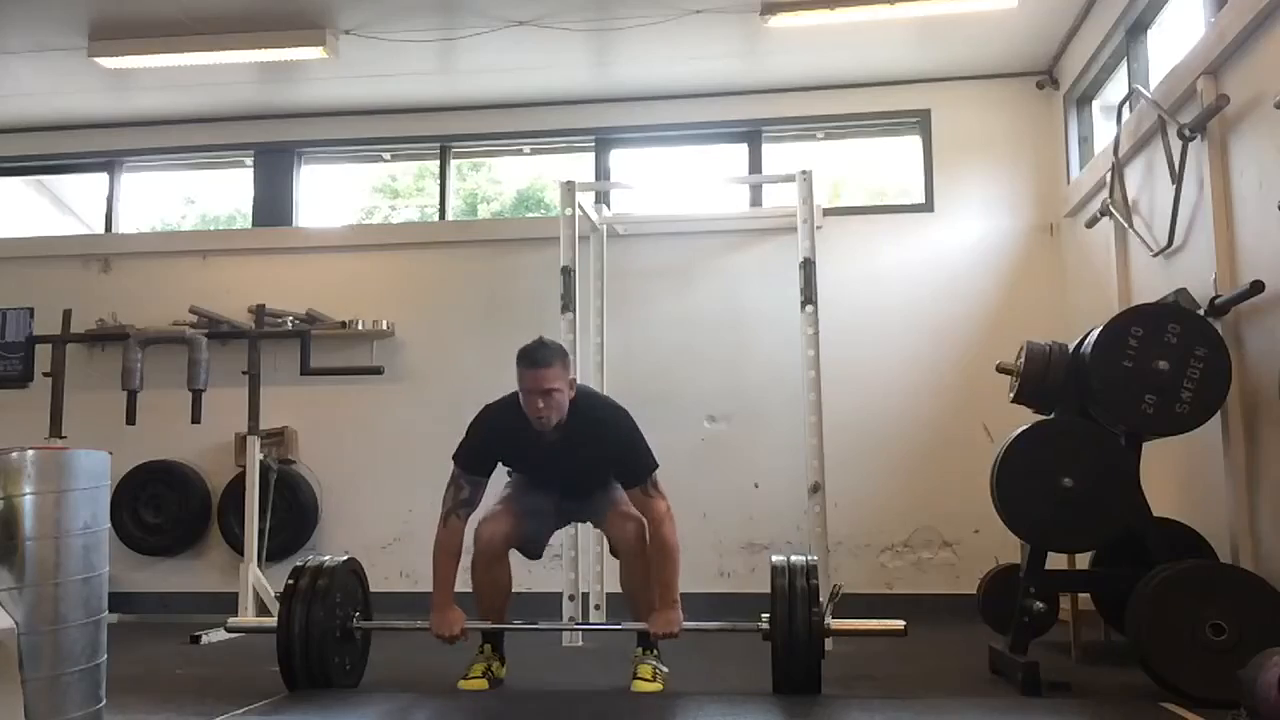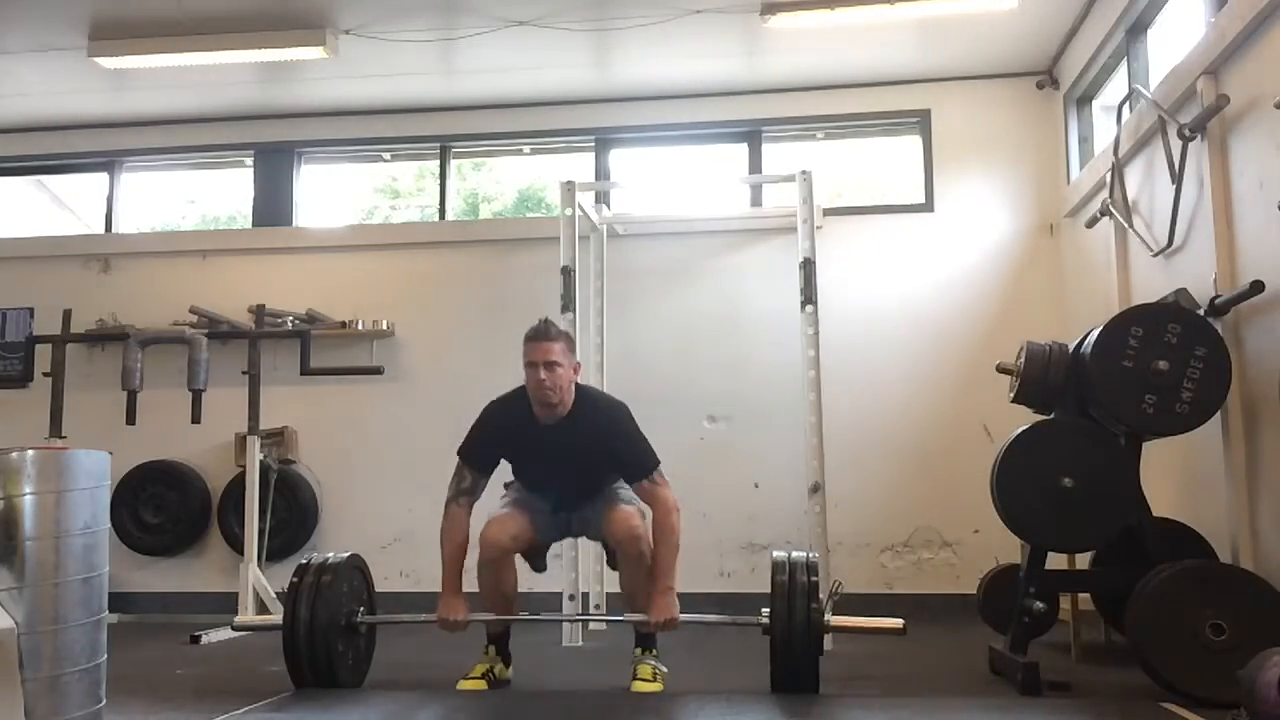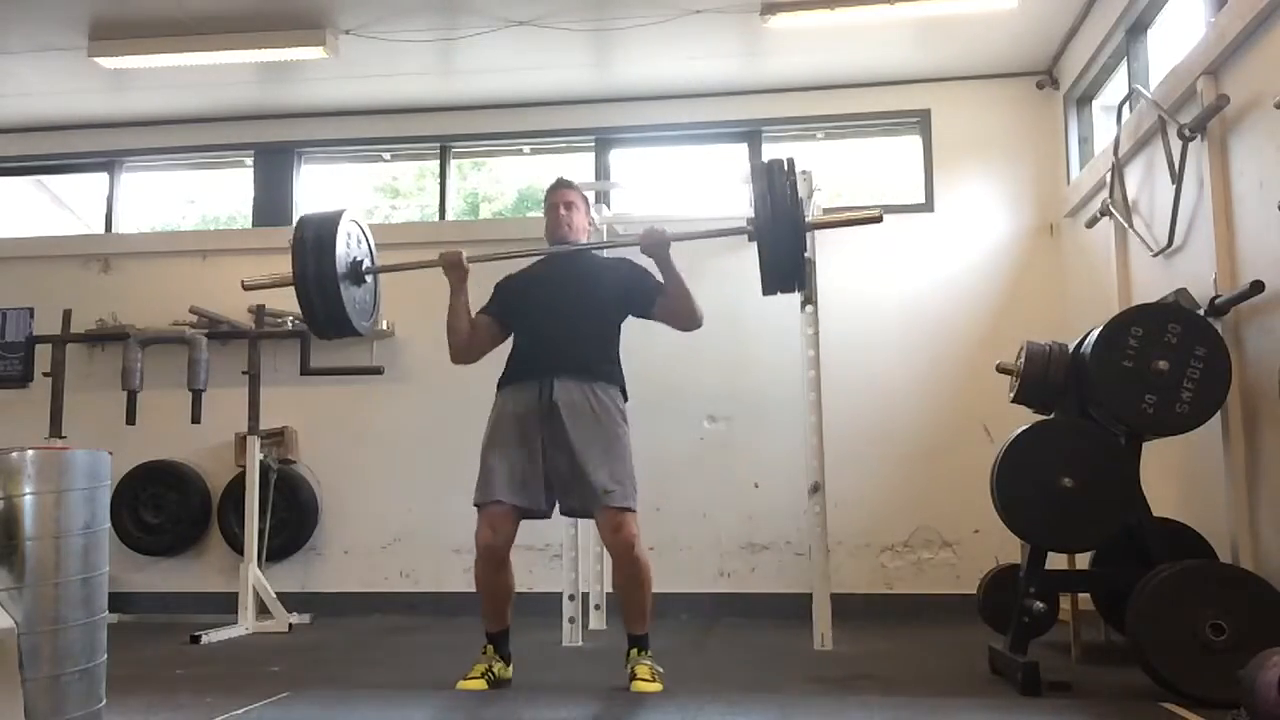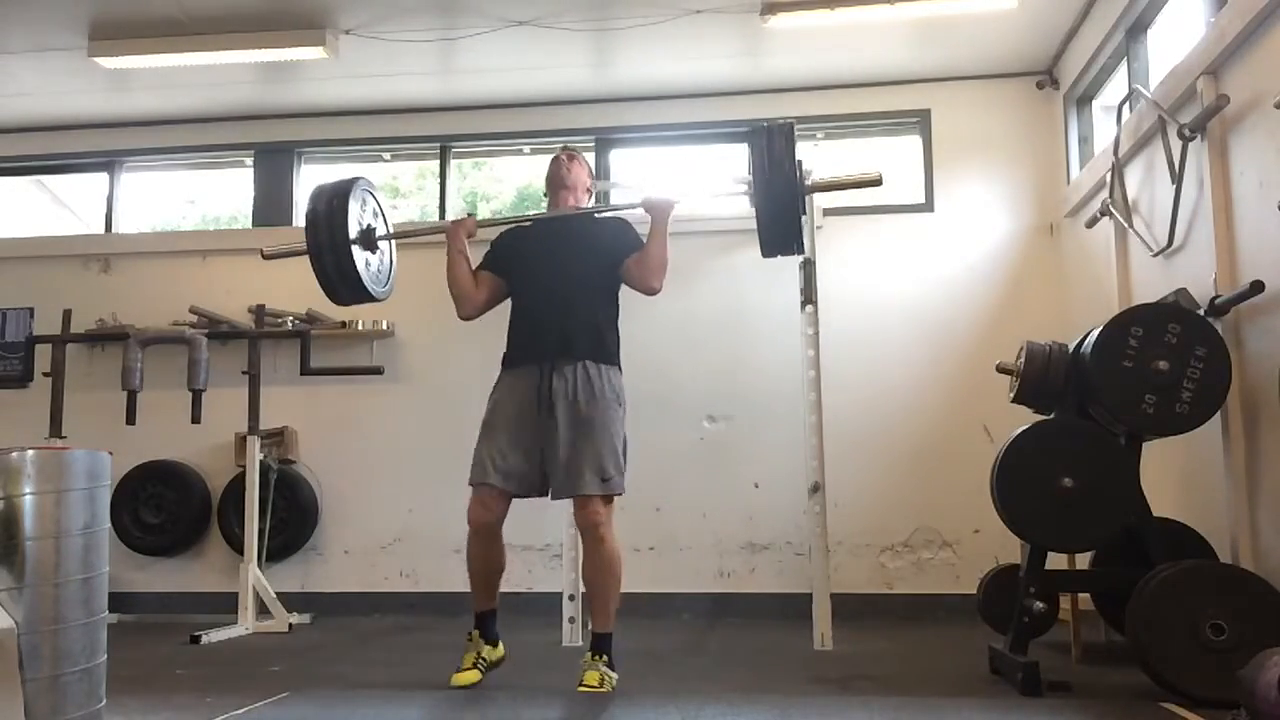
dt=1s
person 1, frame 1
left shoulder: (608, 421)
right shoulder: (494, 422)
left elbow: (658, 512)
right elbow: (454, 512)
left wrist: (669, 605)
right wrist: (443, 605)
left hip: (601, 486)
right hip: (535, 487)
left knee: (630, 533)
right knee: (489, 537)
left ankle: (647, 652)
right ankle: (491, 651)
person 1, frame 2
left shoulder: (607, 415)
right shoulder: (500, 417)
left elbow: (663, 502)
right elbow: (459, 501)
left wrist: (665, 591)
right wrist: (452, 591)
left hip: (602, 491)
right hip: (536, 496)
left knee: (631, 532)
right knee: (495, 539)
left ankle: (646, 652)
right ankle: (496, 654)
person 1, frame 3
left shoulder: (618, 272)
right shoulder: (518, 283)
left elbow: (689, 319)
right elbow: (463, 350)
left wrist: (664, 261)
right wrist: (457, 283)
left hip: (591, 396)
right hip: (519, 400)
left knee: (622, 535)
right knee: (491, 537)
left ankle: (640, 653)
right ankle: (496, 653)
person 1, frame 4
left shoulder: (611, 231)
right shoulder: (514, 241)
left elbow: (650, 279)
right elbow: (469, 304)
left wrist: (659, 218)
right wrist: (457, 244)
left hip: (589, 378)
right hip: (521, 380)
left knee: (594, 518)
right knee: (483, 512)
left ankle: (601, 655)
right ankle: (485, 637)
